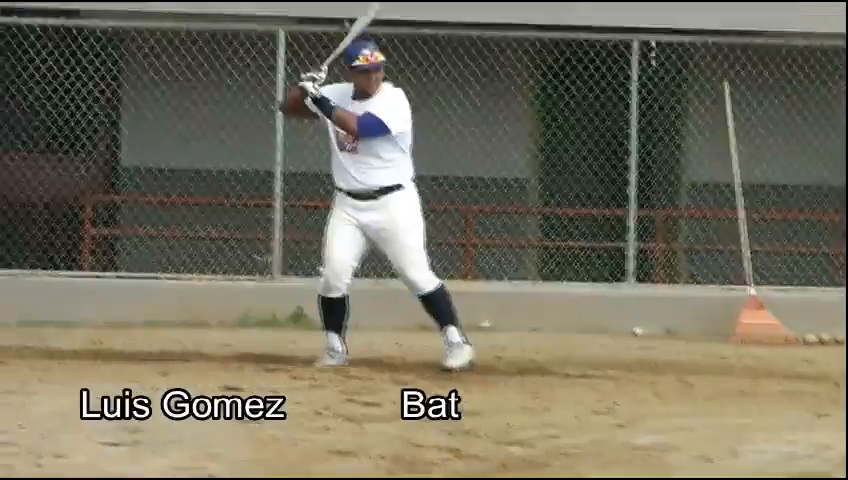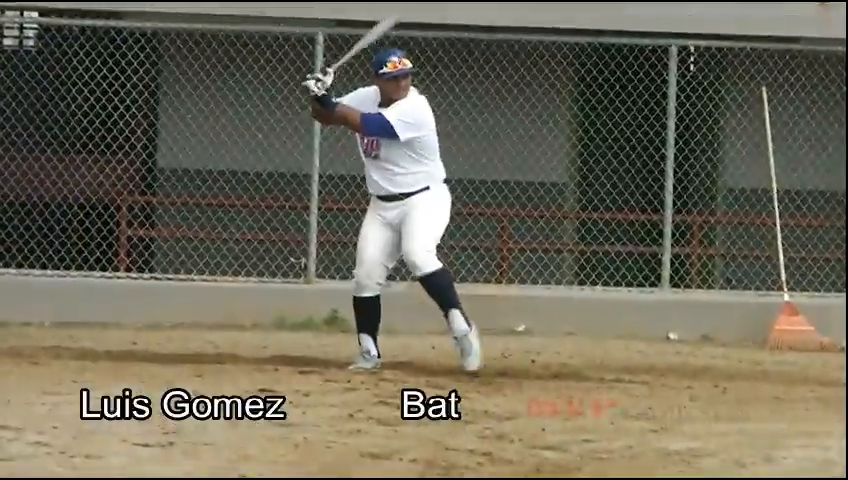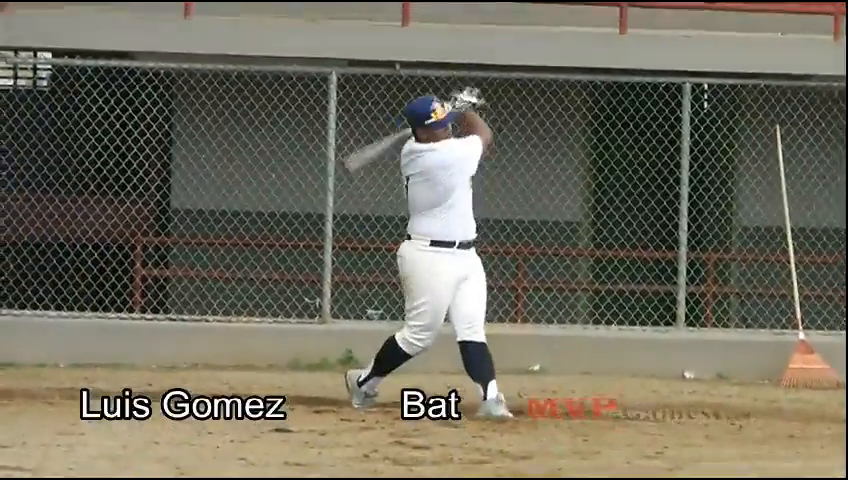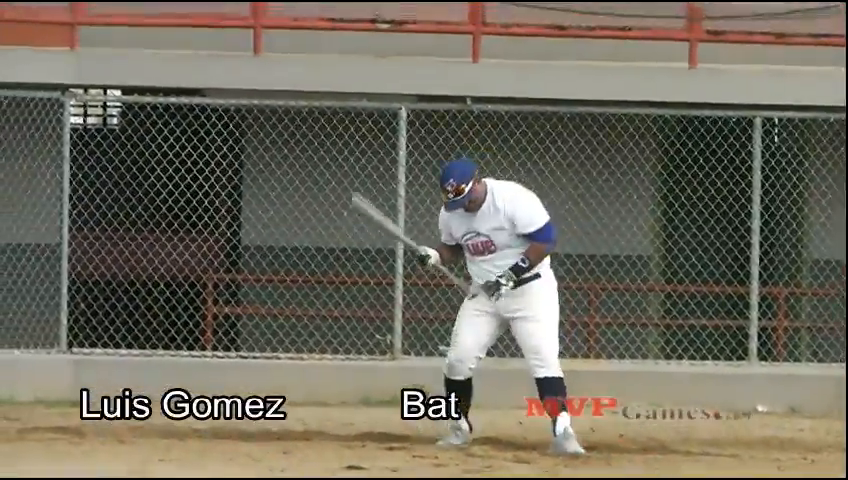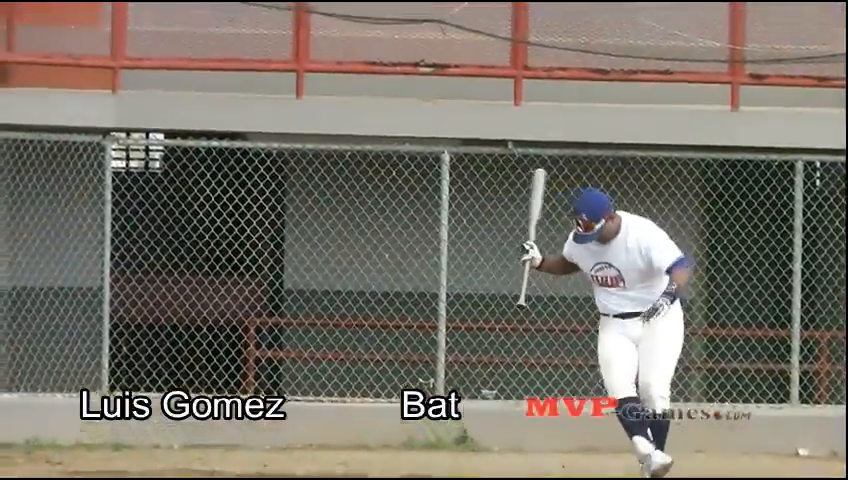
dt=1s
person 1, frame 1
left shoulder: (394, 100)
right shoulder: (337, 93)
left elbow: (359, 127)
right elbow: (289, 107)
left wrist: (320, 100)
right wrist: (305, 86)
left hip: (393, 201)
right hip: (348, 204)
left knee: (417, 275)
right knee: (333, 278)
left ankle: (457, 342)
right ankle: (335, 349)
person 1, frame 2
left shoulder: (414, 108)
right shoulder: (366, 97)
left elbow: (365, 125)
right elbow: (322, 116)
left wrist: (324, 99)
right wrist: (318, 93)
left hip: (424, 198)
right hip: (382, 204)
left knee: (418, 254)
right knee: (366, 277)
left ankle: (462, 328)
right ankle: (368, 352)
person 1, frame 3
left shoulder: (413, 150)
right shoulder: (449, 155)
left elbow: (467, 142)
right elbow: (484, 136)
left wrist: (457, 111)
right wrist: (465, 109)
left hip: (463, 254)
right hip: (431, 257)
left knee: (472, 328)
right knee: (419, 333)
left ankle: (491, 398)
right ankle: (364, 381)
person 1, frame 4
left shoulder: (515, 199)
right shoulder: (449, 214)
left elbow: (545, 241)
right elbow: (451, 248)
left wrist: (512, 274)
right wrist: (435, 256)
left hip: (531, 289)
right hip: (483, 295)
left knee: (544, 360)
right knee: (458, 359)
left ankle: (562, 432)
right ankle: (460, 426)
person 1, frame 5
left shoulder: (644, 234)
right shoulder: (580, 238)
left elbow: (681, 267)
right elbow: (568, 264)
left wrist: (668, 297)
right wrist: (538, 261)
left hip: (658, 320)
right hip: (614, 324)
left knee: (654, 389)
right knee: (619, 385)
right ankle: (650, 455)
